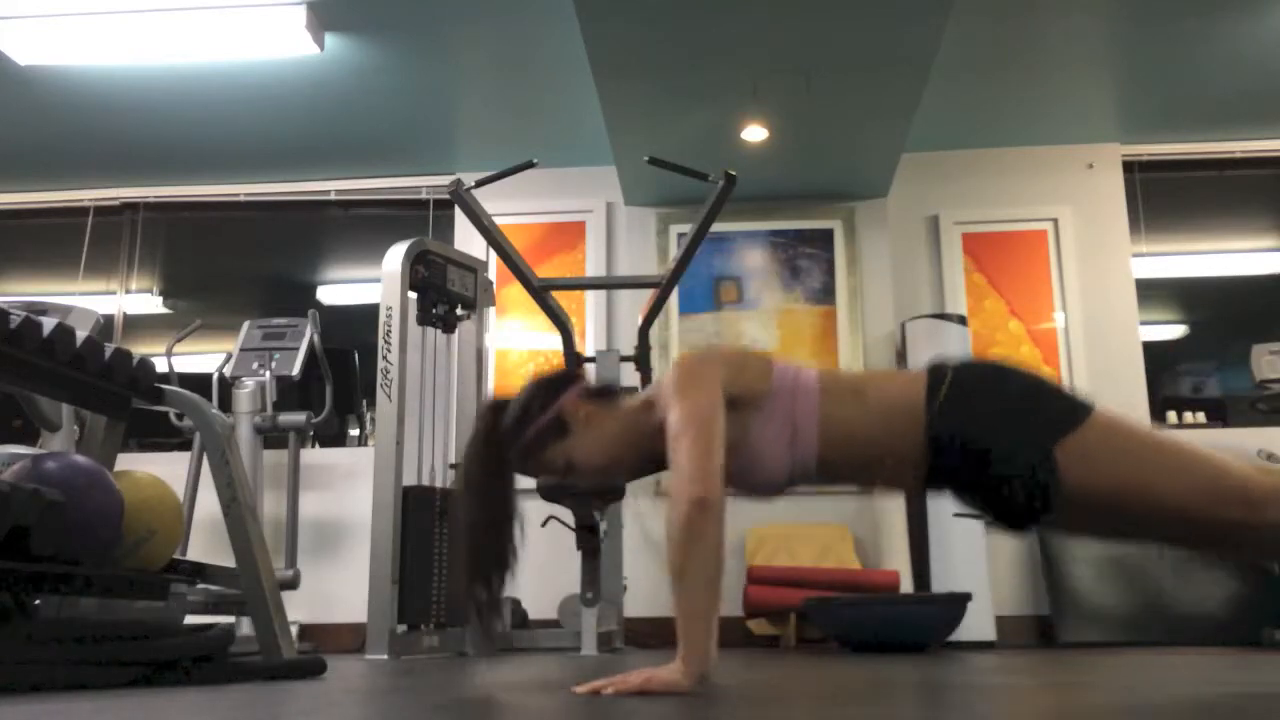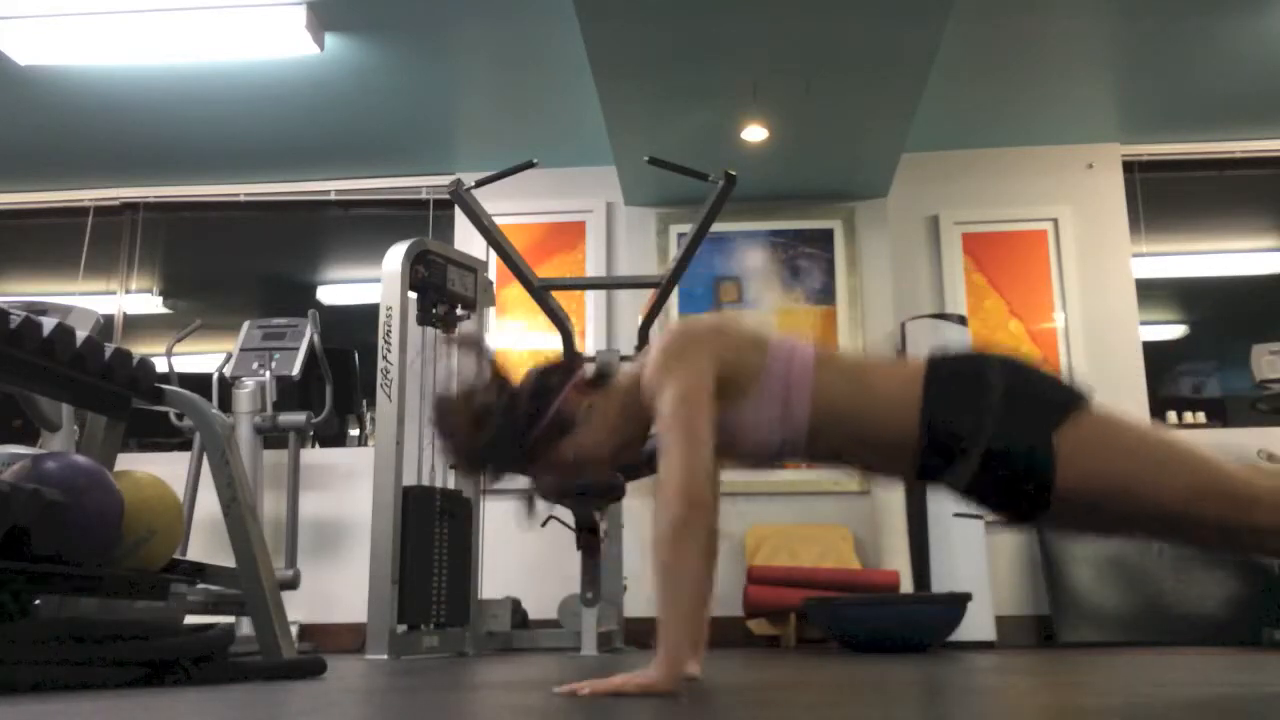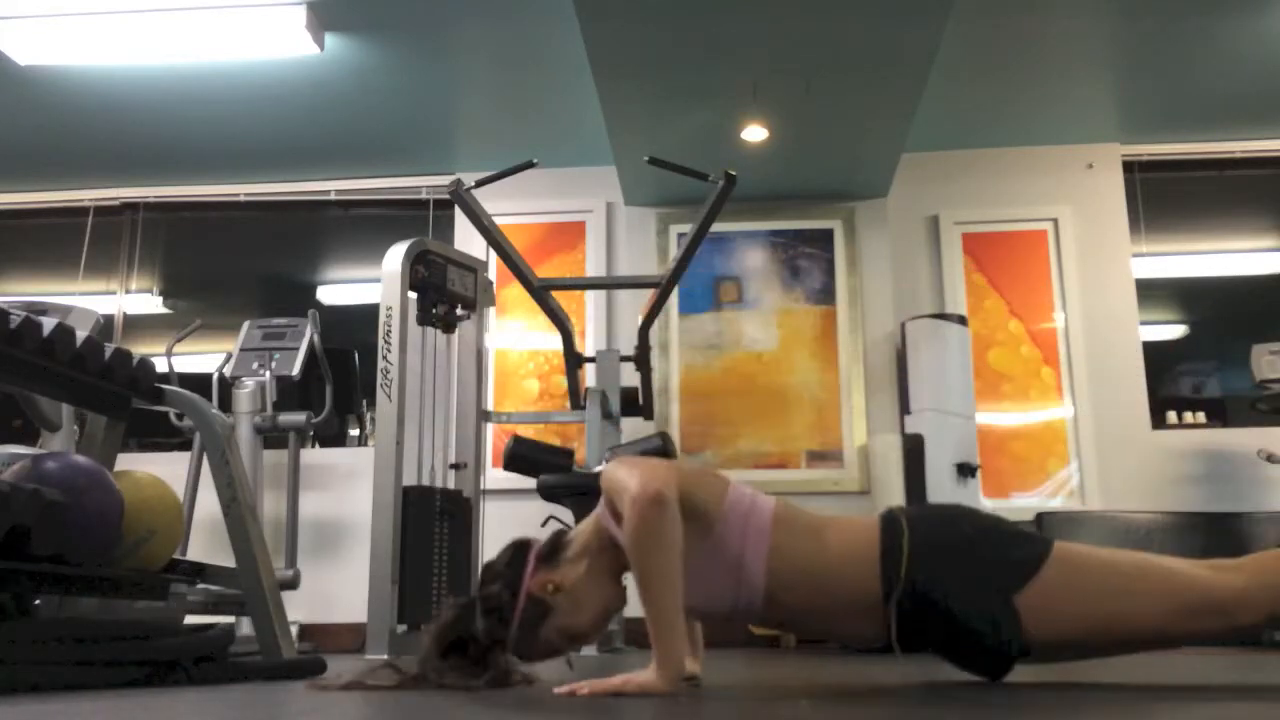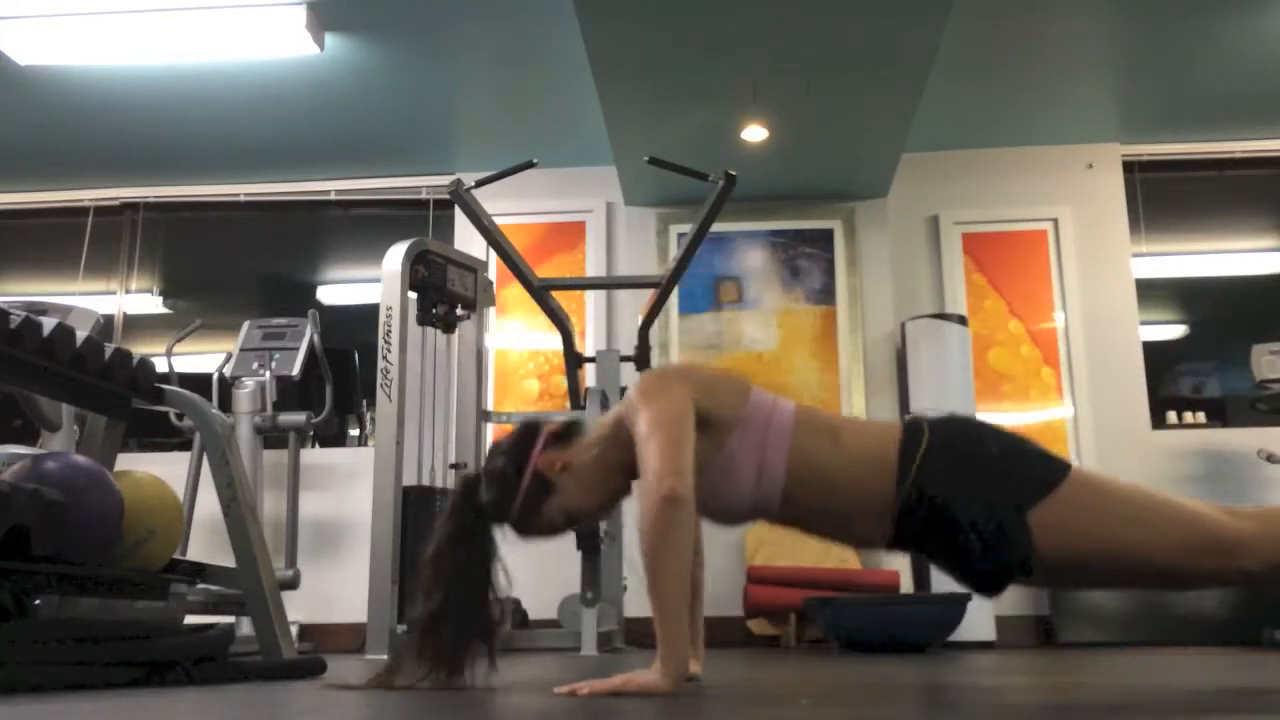
dt=0.4s
person 1, frame 1
left shoulder: (687, 385)
right shoulder: (664, 432)
left elbow: (698, 504)
right elbow: (699, 522)
left wrist: (689, 662)
right wrist: (694, 653)
left hip: (986, 426)
right hip: (962, 442)
person 1, frame 2
left shoulder: (673, 358)
right shoulder: (667, 411)
left elbow: (691, 479)
right elbow: (694, 499)
left wrist: (667, 662)
right wrist: (688, 642)
left hip: (979, 419)
right hip: (964, 438)
person 1, frame 3
left shoulder: (620, 486)
right shoulder: (631, 549)
left elbow: (656, 499)
left wrist: (665, 667)
right wrist: (684, 650)
left hip: (941, 578)
right hip: (921, 577)
person 1, frame 4
left shoulder: (656, 398)
right shoulder: (638, 450)
left elbow: (669, 498)
right elbow: (677, 512)
left wrist: (669, 666)
right wrist: (689, 648)
left hip: (955, 485)
right hip: (935, 498)
